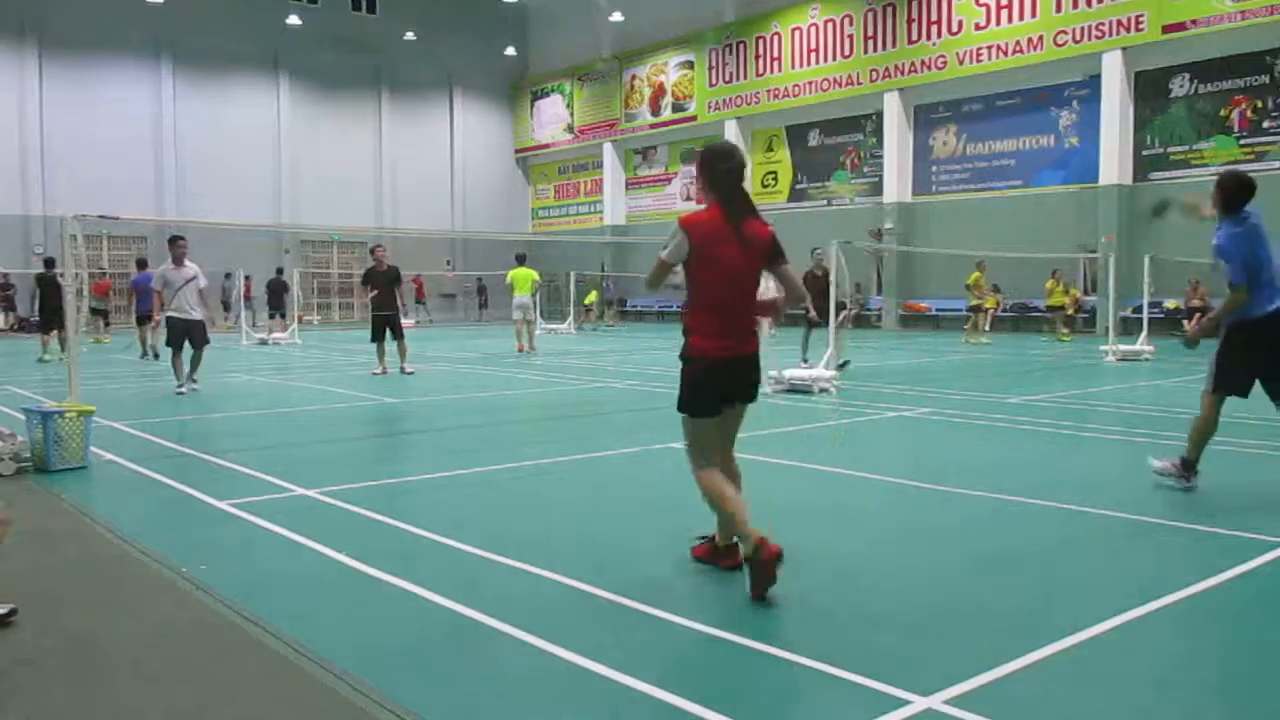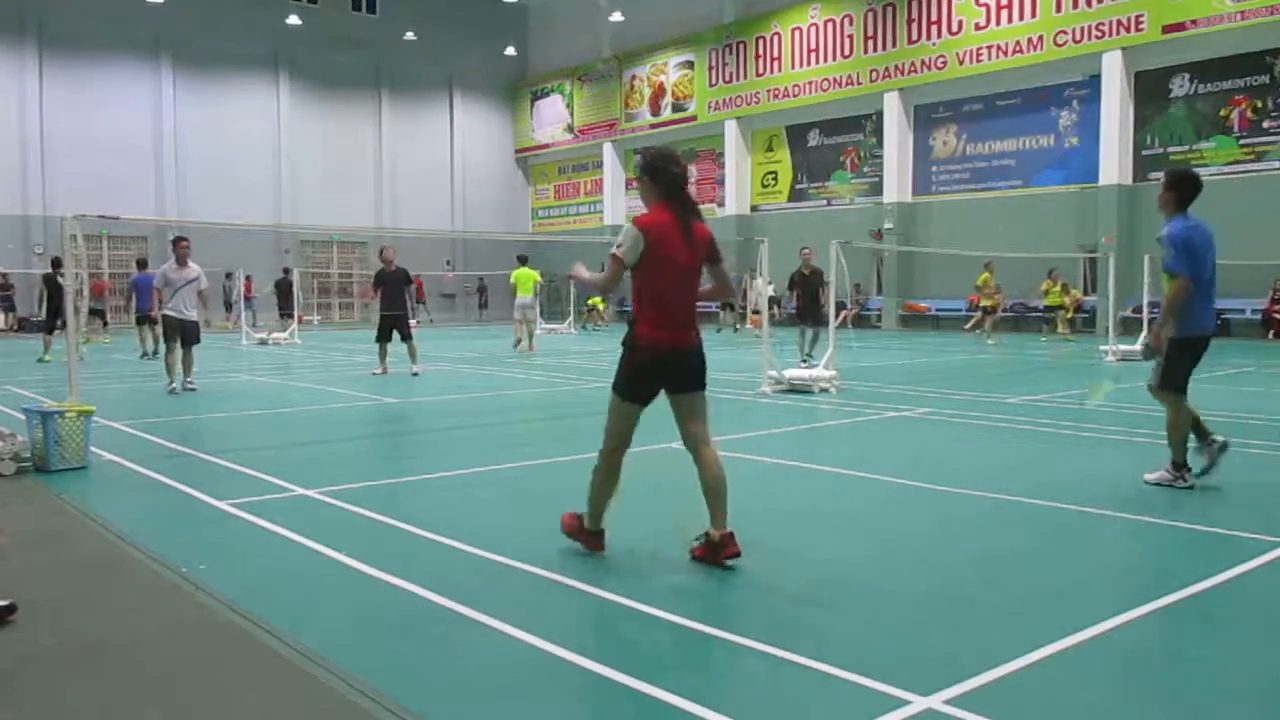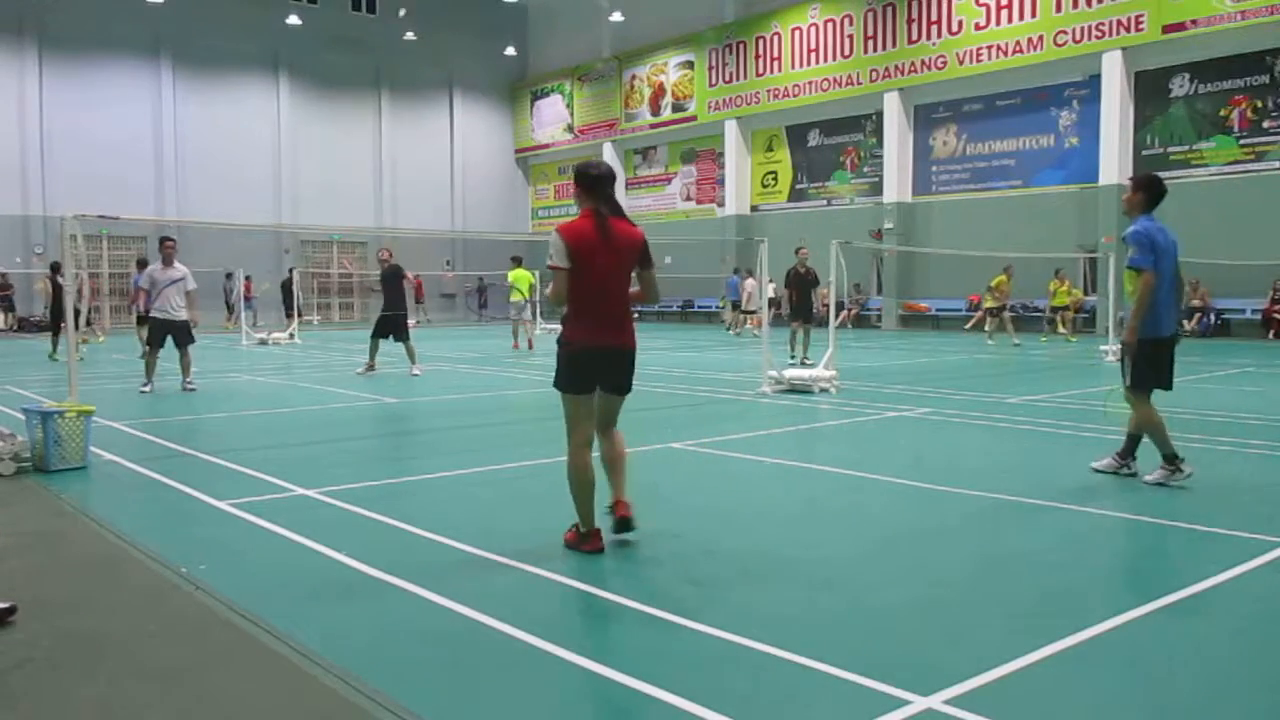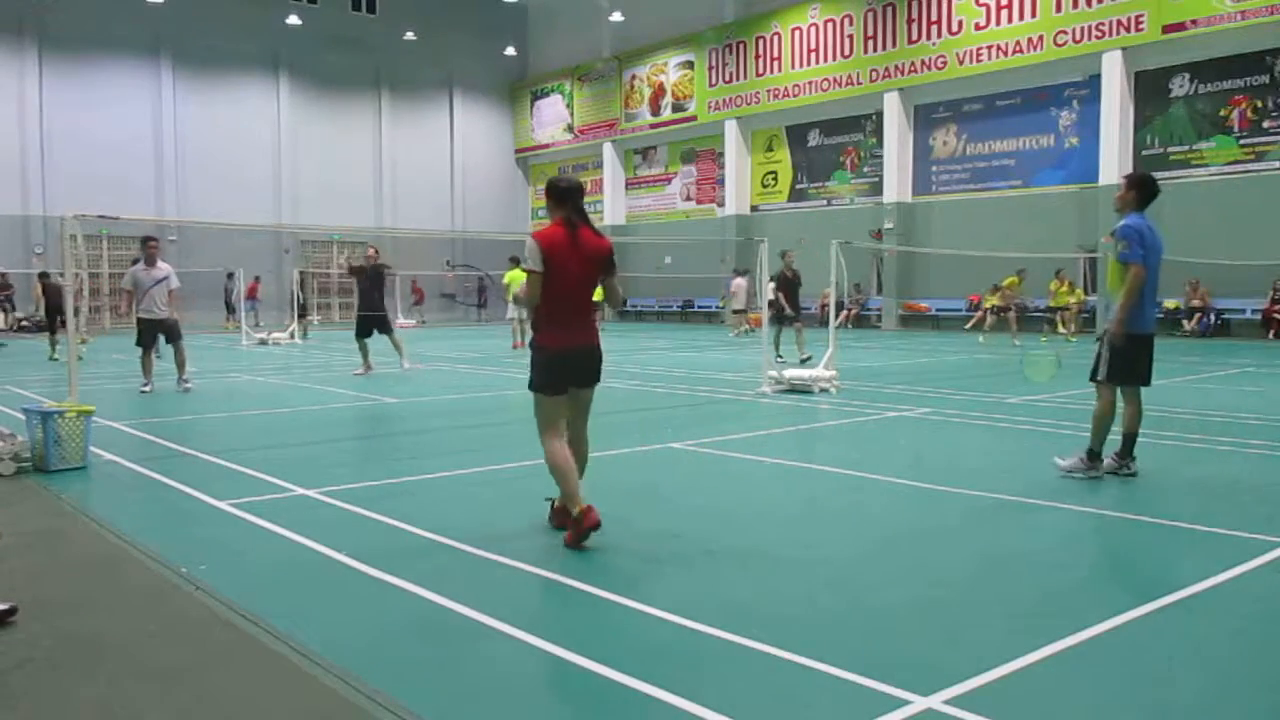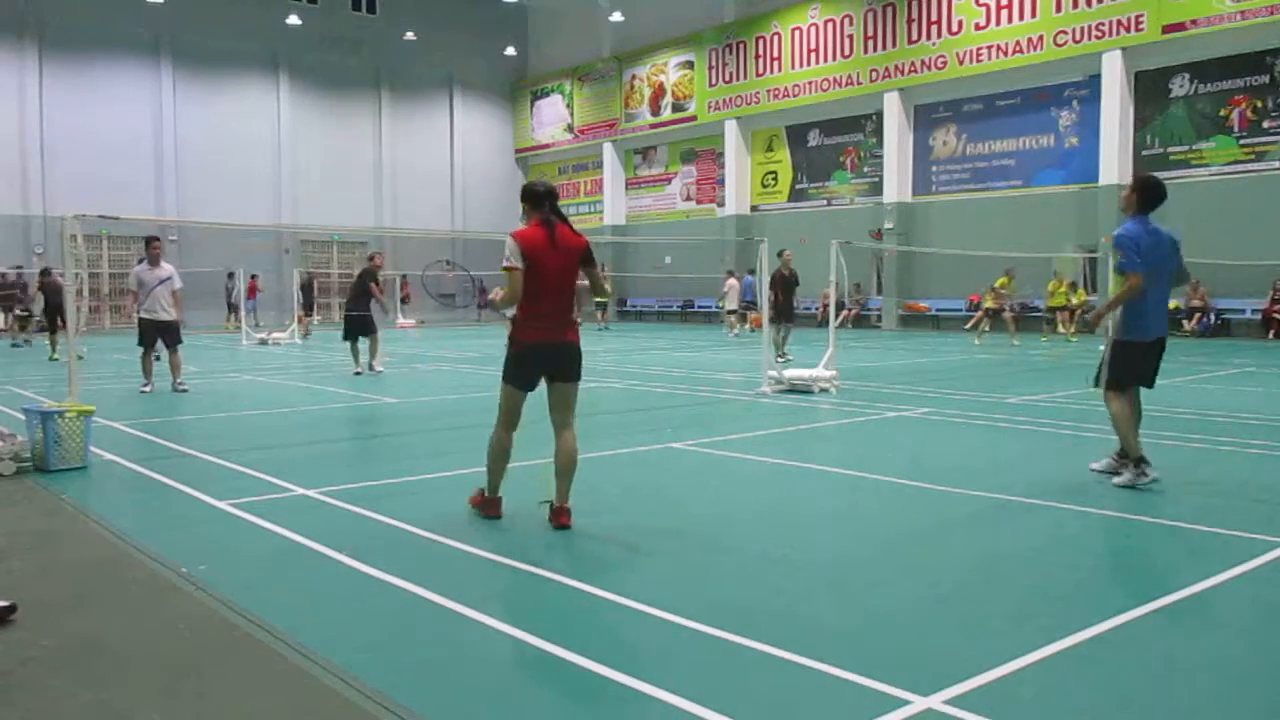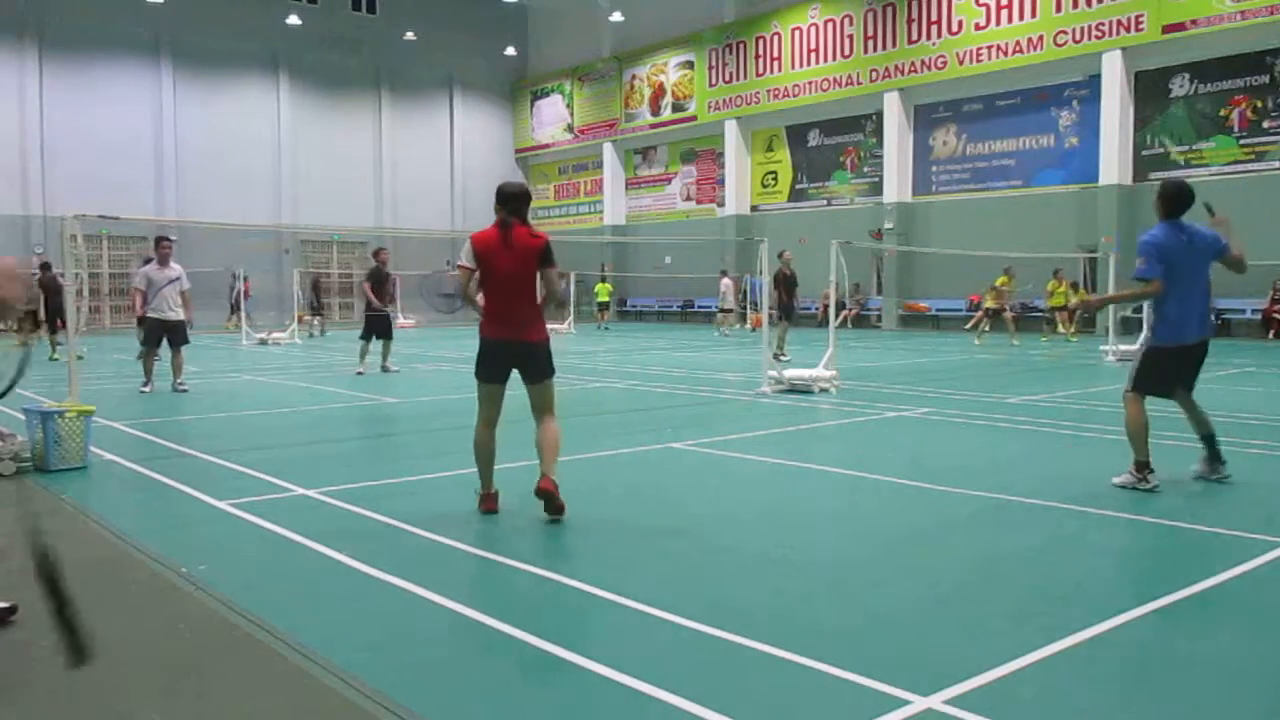
dt=0.4s
person 1, frame 1
left shoulder: (691, 226)
right shoulder: (761, 232)
left elbow: (652, 283)
right elbow: (798, 296)
left wrist: (662, 270)
left hip: (705, 358)
right hip: (745, 357)
left knee: (706, 465)
right knee: (722, 455)
left ankle: (757, 545)
right ankle: (724, 543)
person 1, frame 2
left shoulder: (642, 227)
right shoulder: (700, 231)
left elbow: (607, 285)
right elbow: (727, 290)
left wrist: (580, 274)
left hip: (648, 348)
right hip: (688, 348)
left knee: (614, 445)
right knee: (700, 443)
left ankle: (592, 527)
right ankle: (721, 536)
person 1, frame 3
left shoulder: (567, 234)
right shoulder: (634, 235)
left elbow: (558, 298)
right elbow: (651, 295)
left wrist: (548, 293)
left hip: (580, 346)
right hip: (622, 346)
left knee: (580, 441)
right knee: (608, 428)
left ankle: (587, 530)
right ankle: (621, 504)
person 1, frame 4
left shoulder: (540, 240)
right shoulder: (601, 244)
left elbow: (531, 299)
right elbow: (615, 300)
left wrist: (519, 294)
left hip: (551, 348)
right hip: (588, 347)
left knee: (553, 436)
right knee: (577, 431)
left ankle: (581, 512)
right ankle: (566, 507)
person 1, frame 5
left shoulder: (520, 240)
right shoulder: (578, 241)
left elbow: (514, 296)
right elbow: (601, 290)
left wrist: (496, 299)
left hip: (527, 342)
right hip: (566, 343)
left knee: (506, 424)
right knee: (564, 426)
left ankle: (491, 497)
right ankle: (562, 507)
person 1, frame 6
left shoulder: (478, 241)
right shoulder: (539, 241)
left elbow: (462, 289)
right elbow: (554, 294)
left hip: (494, 339)
right hip: (533, 338)
left knee: (487, 420)
right knee: (547, 416)
left ankle: (487, 493)
right ankle: (548, 479)
person 2, frame 1
left shoulder: (1225, 242)
right shoulder: (1250, 220)
left elbow: (1240, 296)
right elbow: (1216, 215)
left wrist: (1202, 328)
right wrist: (1200, 210)
left hip: (1247, 325)
left knee: (1212, 398)
left ankle: (1186, 467)
person 2, frame 2
left shoulder: (1173, 234)
right shoulder: (1201, 229)
left elbow: (1181, 285)
left wrist: (1157, 329)
left hip: (1183, 328)
right hip: (1202, 325)
left knee: (1167, 394)
right knee: (1164, 390)
left ankle: (1178, 470)
right ankle: (1208, 440)
person 2, frame 3
left shoulder: (1138, 232)
right shoulder: (1163, 233)
left elbow: (1147, 281)
right elbow: (1178, 282)
left wrist: (1131, 326)
right wrist: (1174, 318)
left hip: (1146, 329)
right hip: (1164, 328)
left knee: (1136, 397)
right knee: (1139, 396)
left ankle: (1173, 463)
right ankle: (1125, 458)
person 2, frame 4
left shoulder: (1128, 227)
right shoulder: (1150, 231)
left elbow: (1137, 273)
left wrist: (1119, 318)
left hip: (1127, 324)
right hip: (1144, 325)
left knee: (1106, 389)
right knee: (1130, 390)
left ankle: (1092, 458)
right ankle: (1124, 458)
person 2, frame 5
left shoulder: (1126, 234)
right shoulder: (1164, 236)
left elbow: (1135, 282)
right elbow: (1182, 277)
left wrist: (1103, 310)
left hip: (1130, 330)
right hip: (1156, 329)
left knee: (1113, 394)
right knee: (1130, 391)
left ankle: (1138, 464)
right ankle: (1125, 458)
person 2, frame 6
left shoulder: (1151, 241)
right shoulder: (1206, 236)
left elbow: (1154, 289)
right elbow: (1240, 266)
left wrist: (1105, 300)
right wrist: (1225, 233)
left hip: (1165, 336)
right hip: (1198, 335)
left knee: (1133, 396)
right knee: (1183, 396)
left ankle: (1142, 471)
right ankle: (1214, 461)
